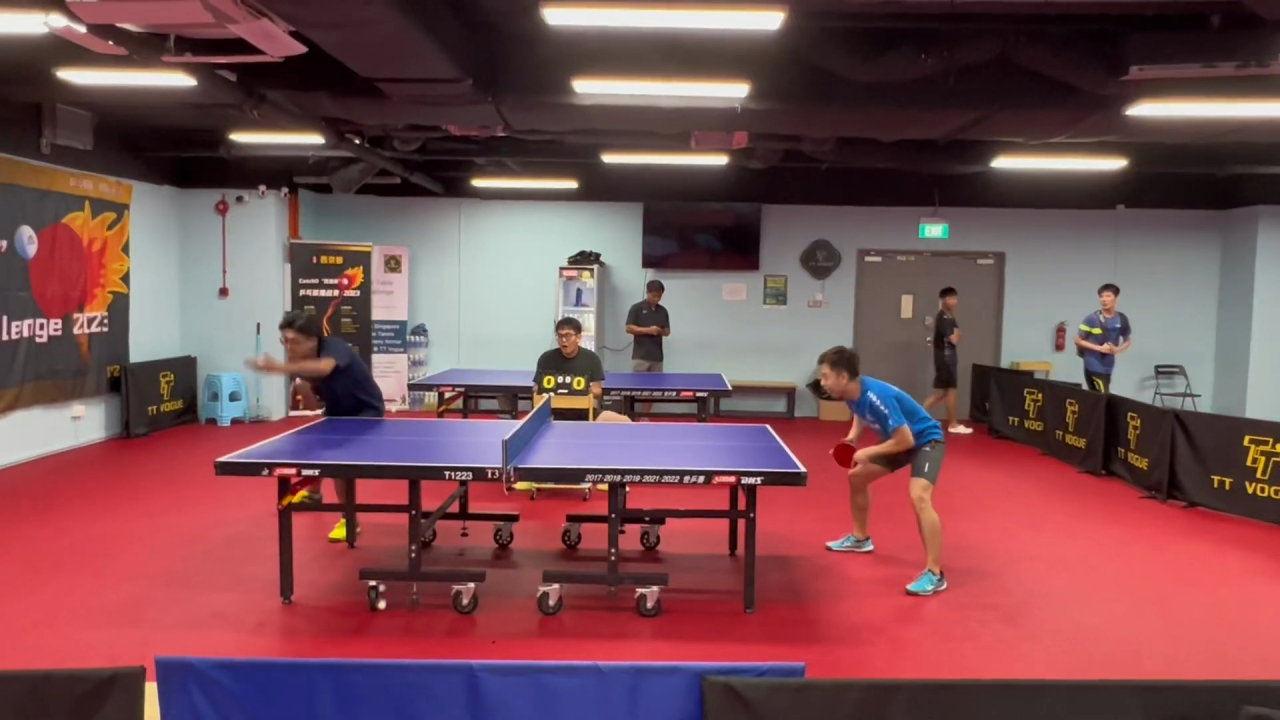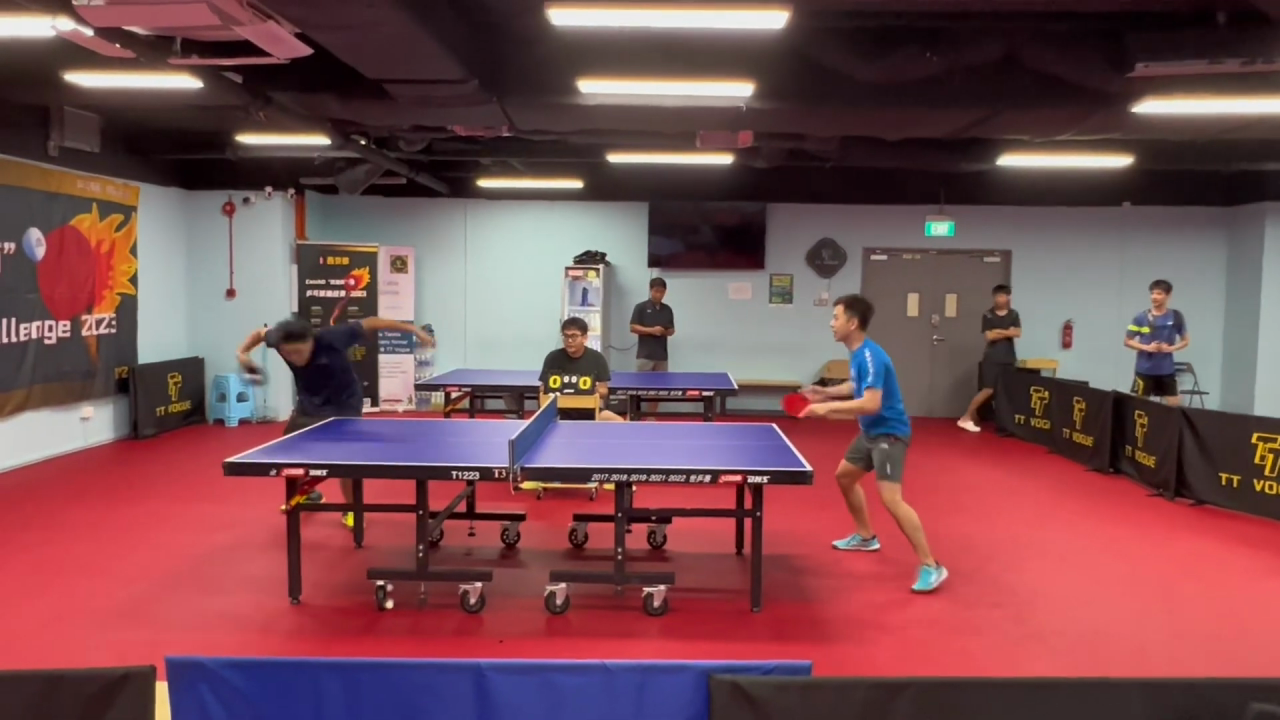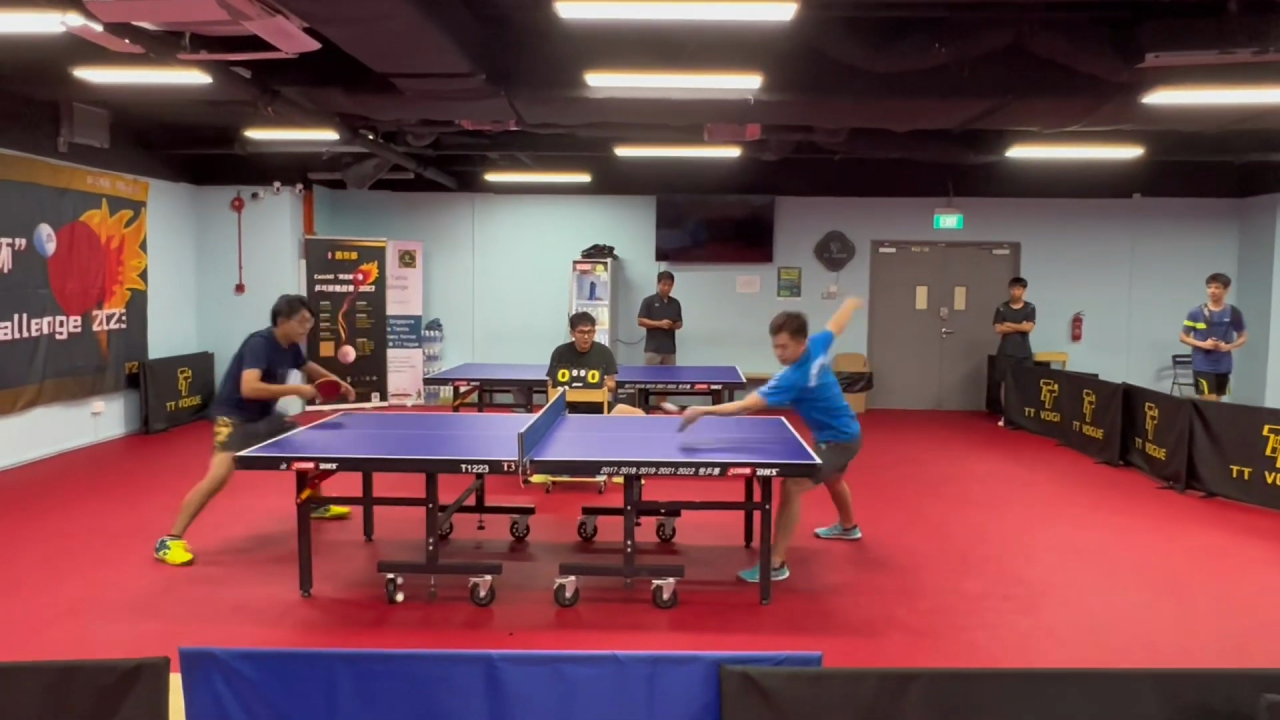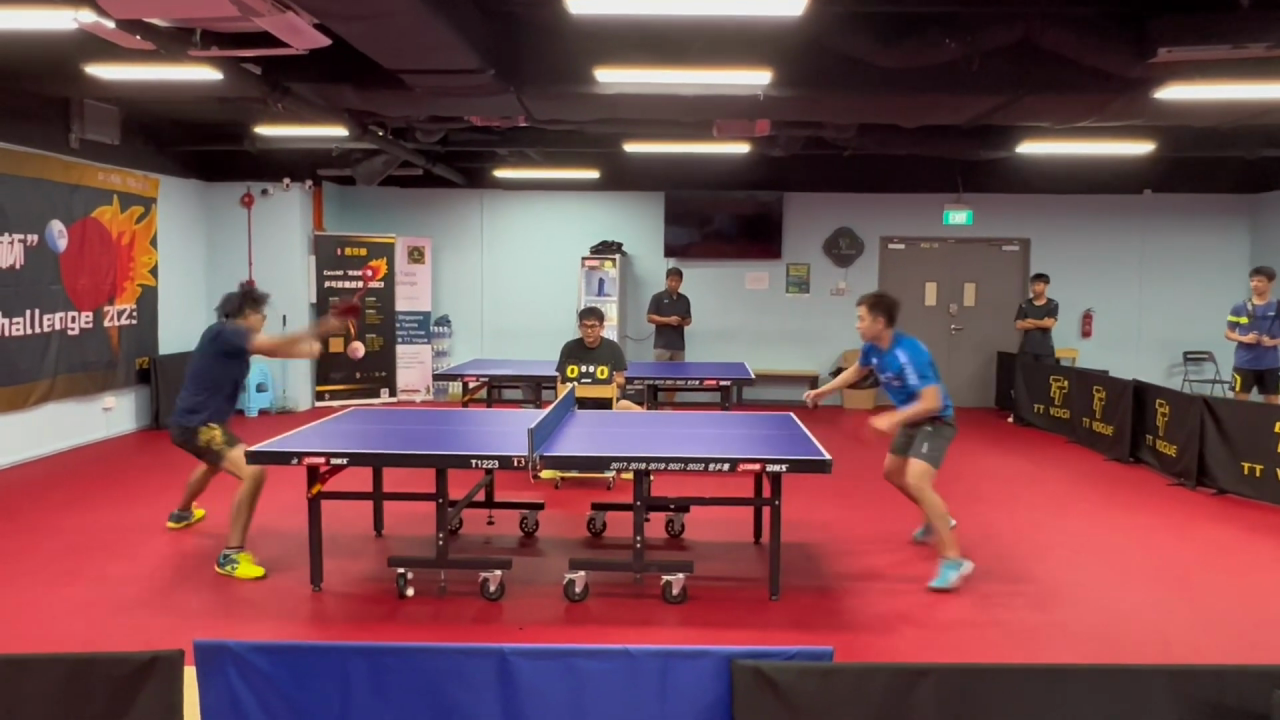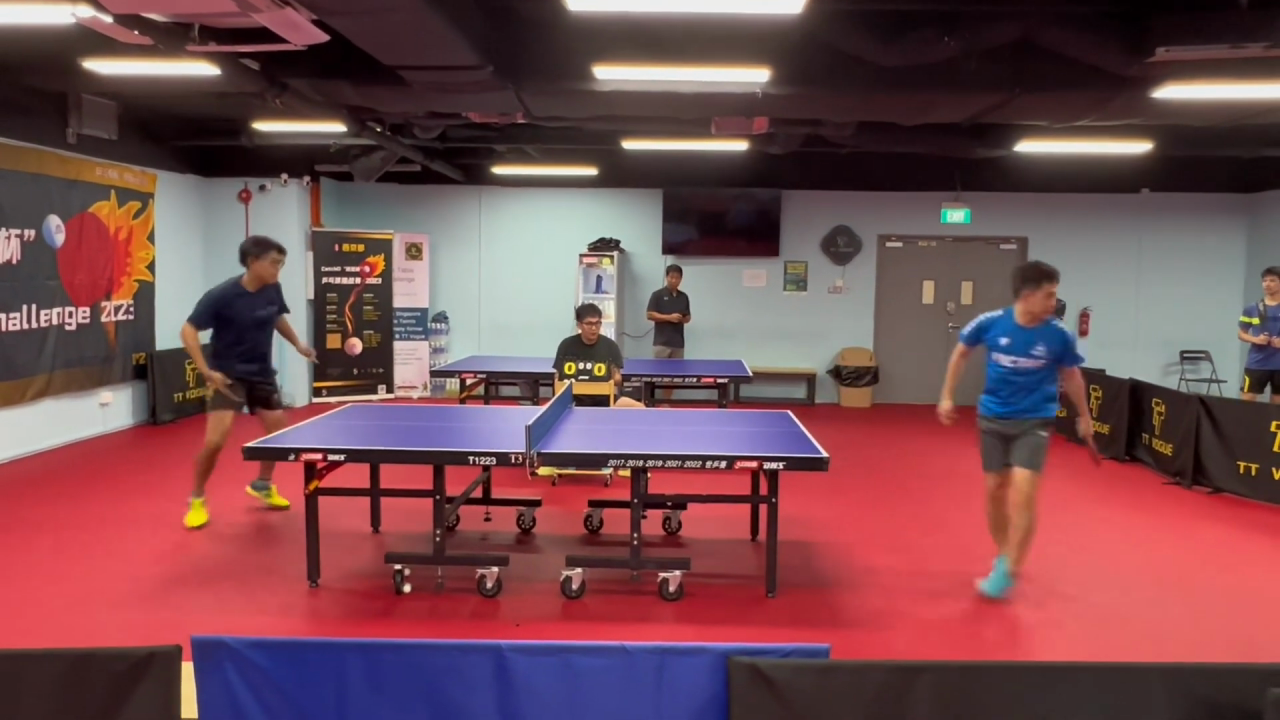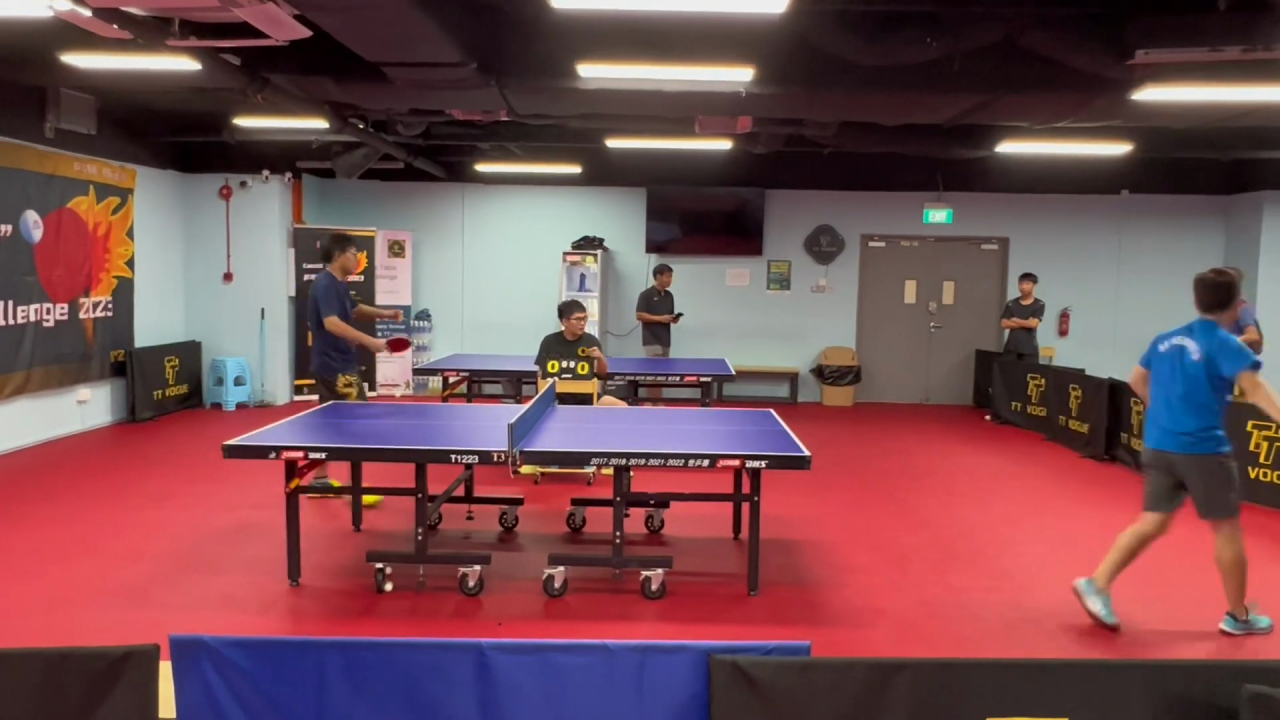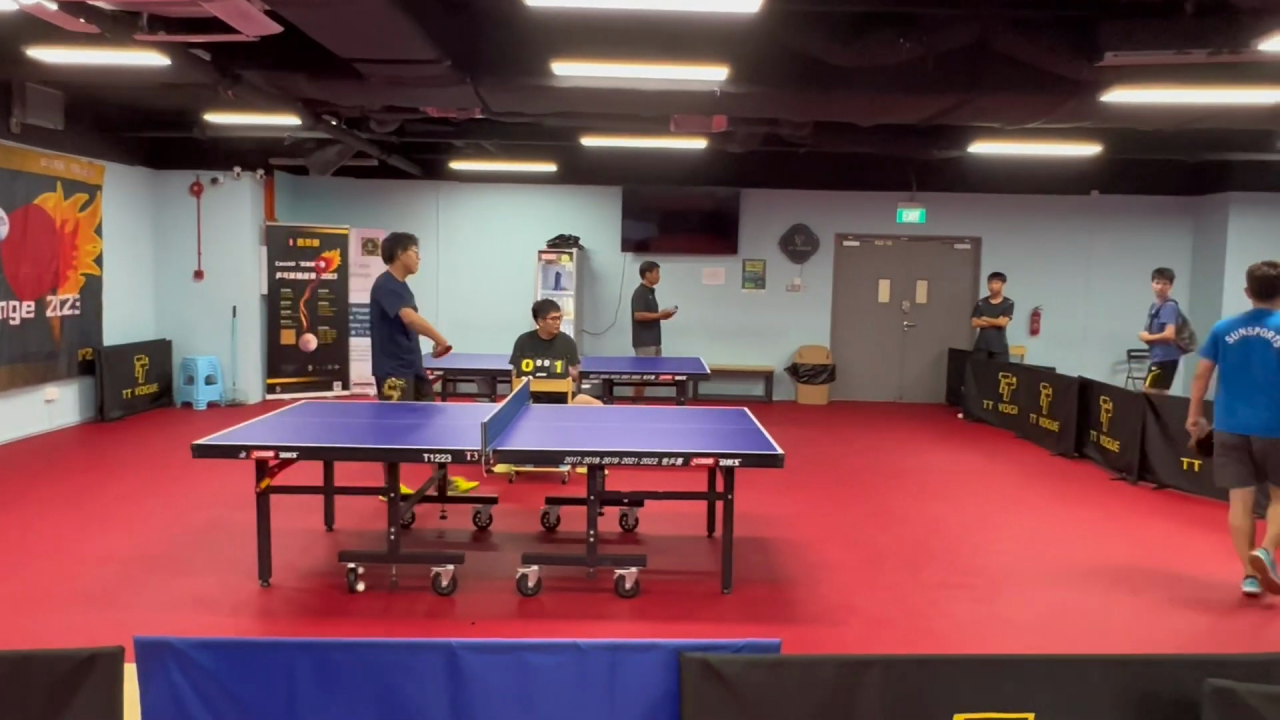
dt=0.7s
person 1, frame 1
left shoulder: (879, 398)
right shoulder: (851, 392)
left elbow: (906, 441)
right elbow: (861, 416)
left wrist: (868, 452)
right wrist: (851, 439)
left hip: (926, 440)
right hip: (899, 439)
left knee: (919, 496)
right knee: (856, 476)
left ankle: (934, 574)
right ankle: (860, 538)
person 1, frame 2
left shoulder: (871, 356)
right shoulder: (857, 353)
left elbow: (871, 404)
left wrist: (828, 407)
right wrist: (826, 392)
left hip: (890, 433)
right hip: (870, 432)
left knee: (891, 499)
right knee: (844, 476)
left ankle: (930, 565)
right ankle: (865, 536)
person 1, frame 3
left shoulder: (794, 379)
right shoulder: (817, 346)
left elbow: (747, 405)
right elbow: (836, 323)
left wrist: (704, 410)
right wrist: (849, 305)
left hip: (840, 441)
right hip: (849, 434)
left knee: (791, 487)
right knee: (832, 479)
left ankle: (777, 564)
right ankle: (846, 527)
person 1, frame 4
left shoulder: (909, 354)
right shoulder: (872, 347)
left elbow: (932, 402)
right elbow: (856, 371)
left wrist: (894, 419)
right wrist: (821, 391)
left hip: (936, 421)
right hip: (912, 421)
left knee: (917, 482)
right knee: (891, 472)
left ankle: (953, 560)
right ankle: (938, 520)
person 1, frame 5
left shoulder: (1059, 335)
right shoulder: (989, 323)
left elbow: (1072, 376)
right elbow: (960, 353)
left wrist: (1084, 415)
right wrist: (947, 396)
left hip: (1035, 422)
right hip: (994, 419)
left knee: (1024, 492)
right knee: (995, 490)
left ankle: (1008, 568)
right ankle: (1004, 558)
person 1, frame 6
left shoulder: (1165, 339)
right shoulder: (1227, 345)
left elbow: (1139, 381)
right elbow: (1253, 386)
left hip: (1158, 445)
right hip: (1201, 448)
left knee: (1152, 522)
right knee: (1227, 529)
left ankle: (1097, 583)
right ankle: (1238, 615)
person 1, frame 7
left shoulder: (1224, 329)
left elbow: (1202, 376)
left wrist: (1194, 415)
left hip: (1229, 428)
left knee: (1240, 500)
left ankle: (1249, 574)
person 2, frame 1
left shoulder: (333, 347)
right shoulder: (299, 361)
left elbow: (321, 369)
right elbow: (310, 401)
left wrist: (279, 368)
right wrist: (304, 390)
left hip: (365, 411)
right hip: (337, 411)
left ankle: (349, 520)
right ankle: (314, 494)
person 2, frame 2
left shoulder: (332, 337)
right shoulder: (282, 341)
left elbow: (372, 323)
right elbow: (261, 333)
left wrist: (414, 330)
right wrist: (242, 353)
left hip: (343, 404)
right hip: (309, 405)
left ankle: (350, 509)
right ankle: (310, 494)
person 2, frame 3
left shoulder: (291, 347)
right shoulder: (260, 344)
left elbow: (308, 367)
right elbow: (249, 389)
left wrist: (338, 384)
right wrist: (295, 390)
left hip: (264, 415)
right hip: (233, 415)
right knee: (218, 477)
left ankle: (316, 506)
right ankle: (172, 540)
person 2, frame 4
left shoulder: (230, 334)
right shoulder: (224, 332)
left elbow: (275, 349)
right elbow: (269, 345)
left wrist: (317, 331)
right wrist: (310, 341)
left hip: (191, 420)
right hip: (199, 423)
left knee: (214, 461)
right knee: (253, 473)
left ankle: (181, 514)
right ankle: (231, 554)
person 2, frame 5
left shoulder: (272, 290)
right shoulder: (222, 295)
right elbow: (188, 331)
left wrist: (299, 345)
right wrist: (205, 370)
left hip: (261, 373)
right hip: (227, 376)
left knee: (276, 429)
right knee: (216, 439)
left ankle: (262, 484)
right ankle: (197, 499)
person 2, frame 6
left shoulder: (337, 284)
right shoulder: (326, 284)
left elbow: (355, 309)
right elbow: (332, 323)
left wrist: (386, 314)
right wrist: (369, 341)
left hip: (337, 364)
right hip: (336, 367)
left ankle: (320, 478)
person 2, frame 7
left shoulder: (401, 284)
right shoulder: (386, 285)
right elbow: (409, 317)
left wrist: (432, 335)
right wrist: (437, 336)
left hip: (413, 367)
right hip: (393, 370)
